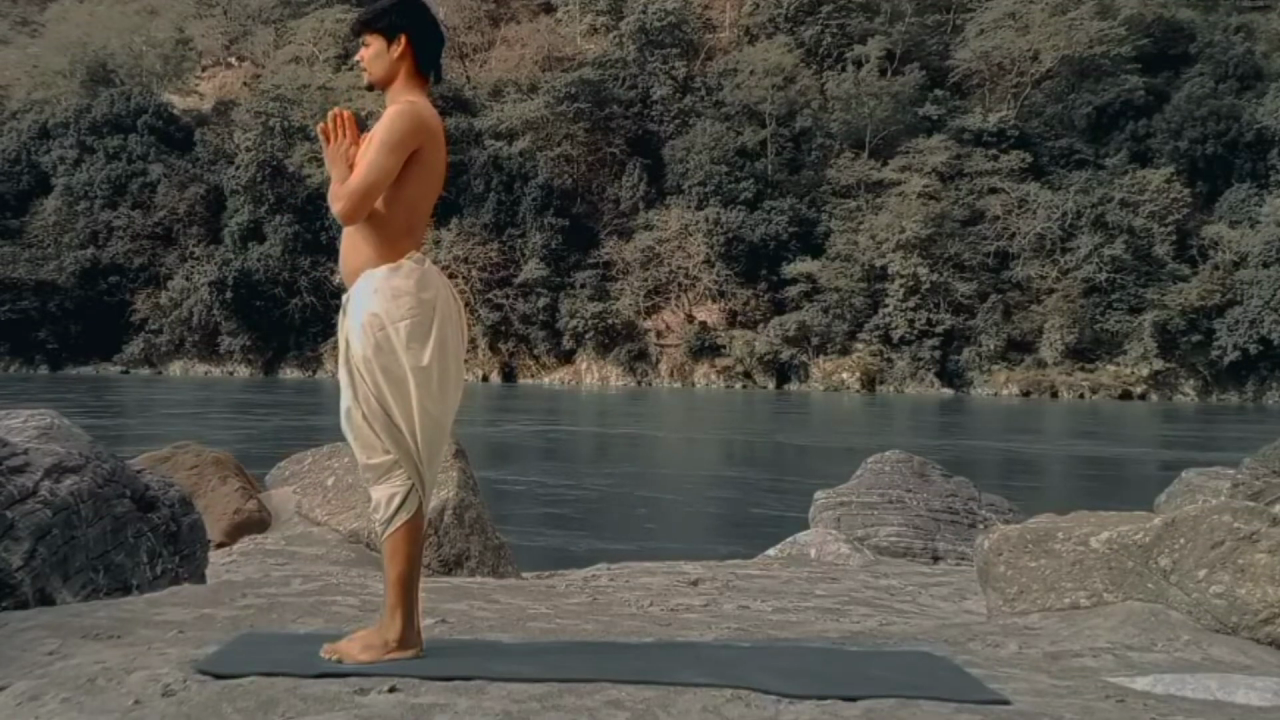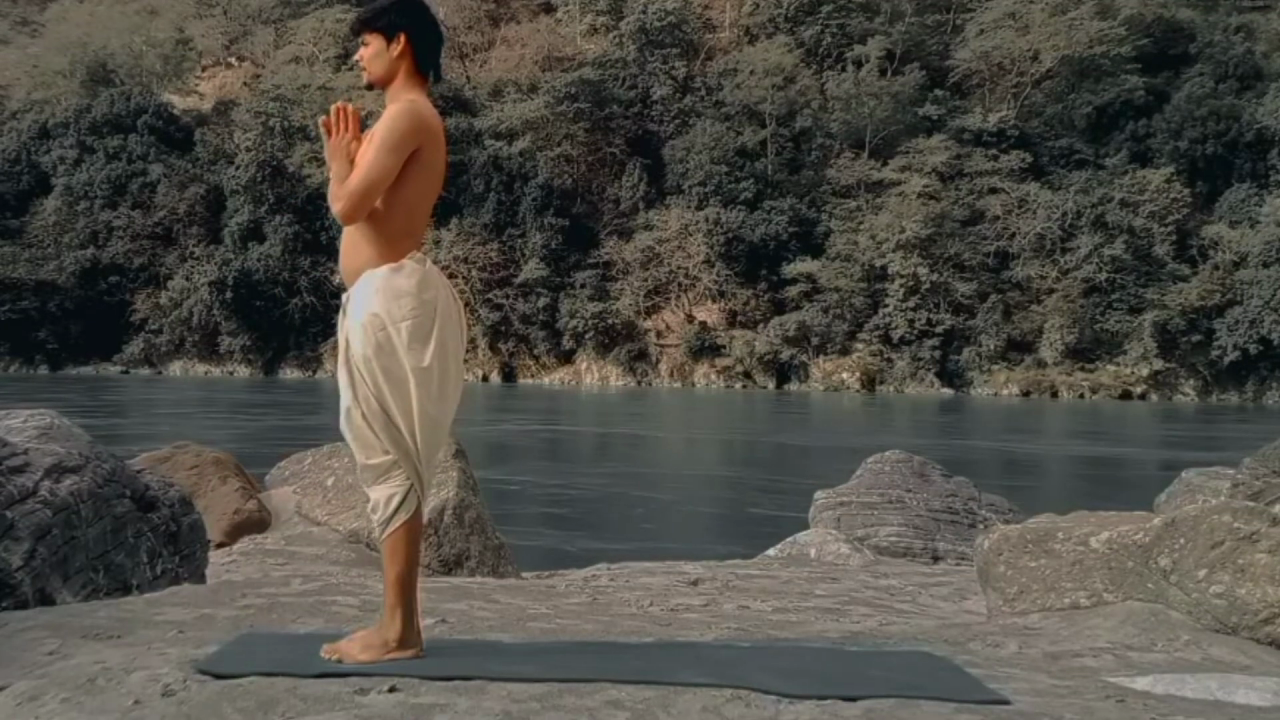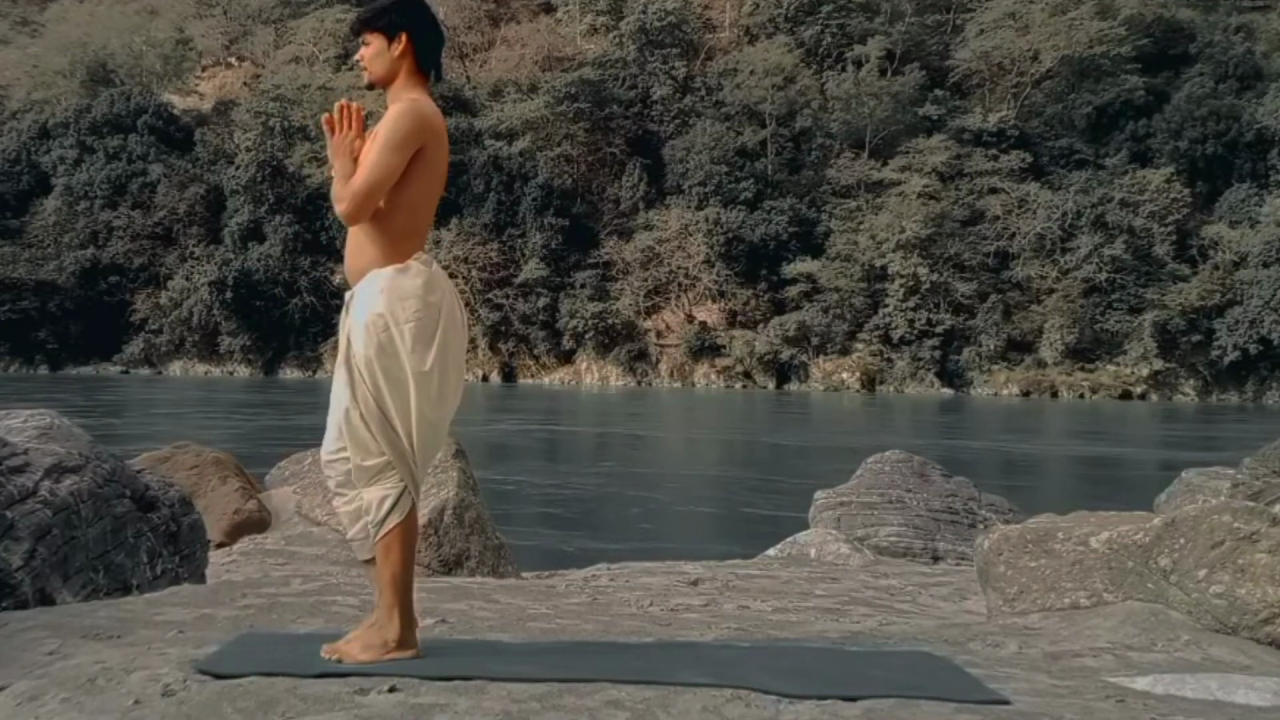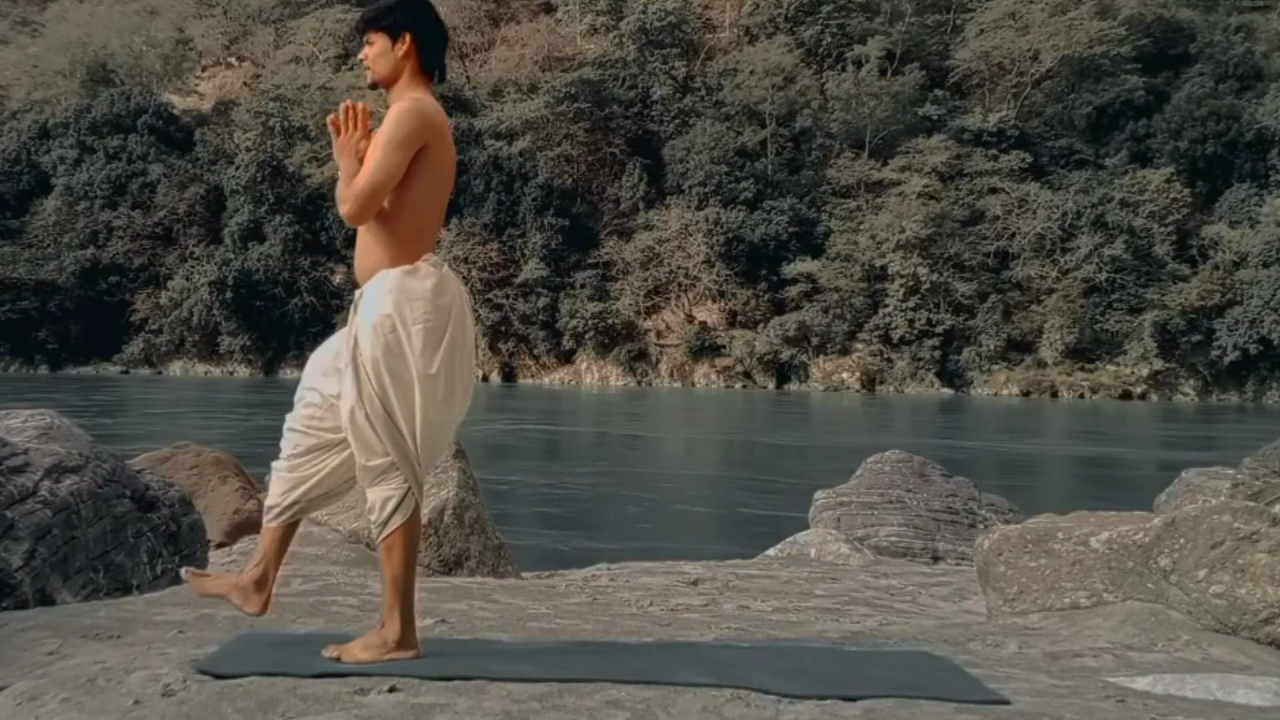
dt=0.2s
person 1, frame 1
left shoulder: (406, 114)
right shoulder: (407, 121)
left elbow: (347, 207)
left wrist: (338, 164)
right wrist: (351, 162)
left hip: (391, 300)
right hip: (384, 300)
left knee: (392, 467)
right knee: (391, 467)
left ankle: (398, 630)
right ankle: (397, 620)
person 1, frame 2
left shoulder: (405, 113)
right shoulder: (406, 120)
left elbow: (346, 207)
left wrist: (337, 160)
right wrist: (351, 158)
left hip: (389, 301)
right hip: (382, 301)
left knee: (389, 468)
right knee: (386, 467)
left ankle: (397, 631)
right ankle: (396, 619)
person 1, frame 3
left shoulder: (408, 112)
right shoulder: (410, 120)
left elbow: (350, 209)
left wrist: (340, 156)
right wrist: (355, 155)
left hip: (393, 303)
right hip: (385, 302)
left knee: (381, 466)
right knee: (351, 460)
left ankle: (394, 630)
right ankle: (391, 614)
person 1, frame 4
left shoulder: (410, 111)
right shoulder: (417, 118)
left elbow: (355, 209)
left wrist: (345, 156)
right wrist: (360, 155)
left hip: (401, 303)
right hip: (393, 301)
left knee: (388, 466)
right knee: (309, 433)
left ankle: (395, 631)
right ankle: (257, 577)
